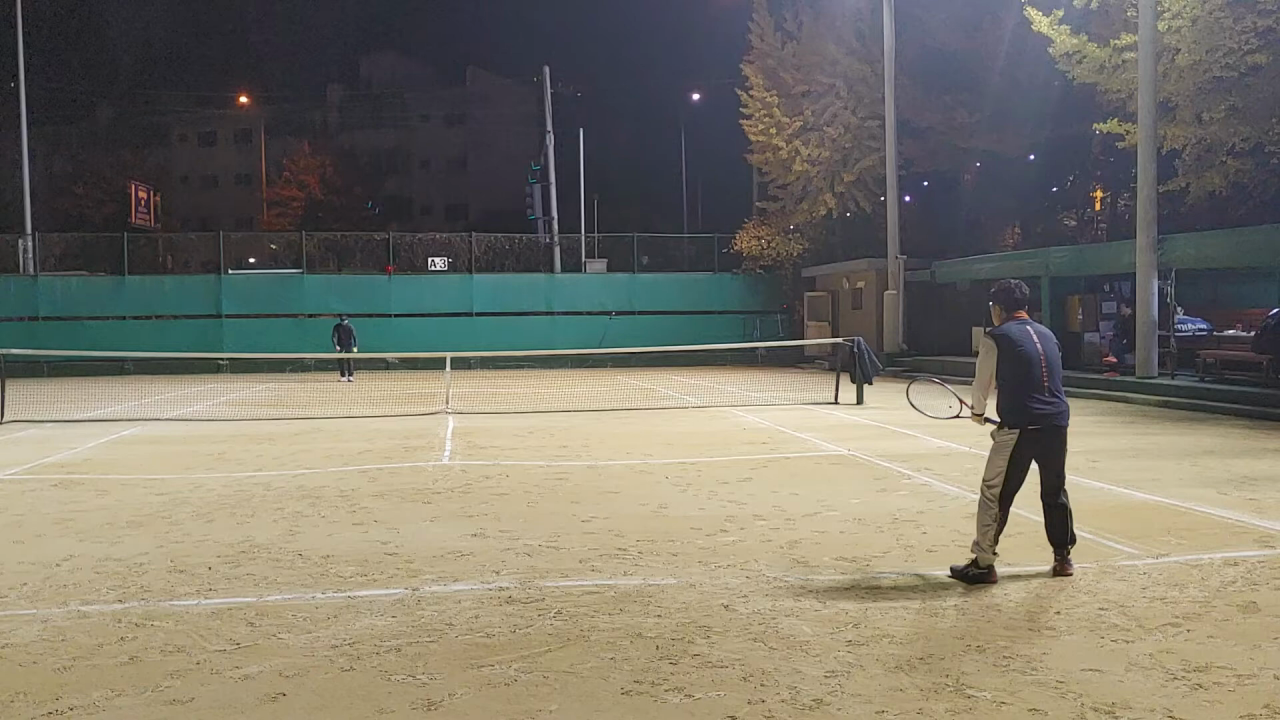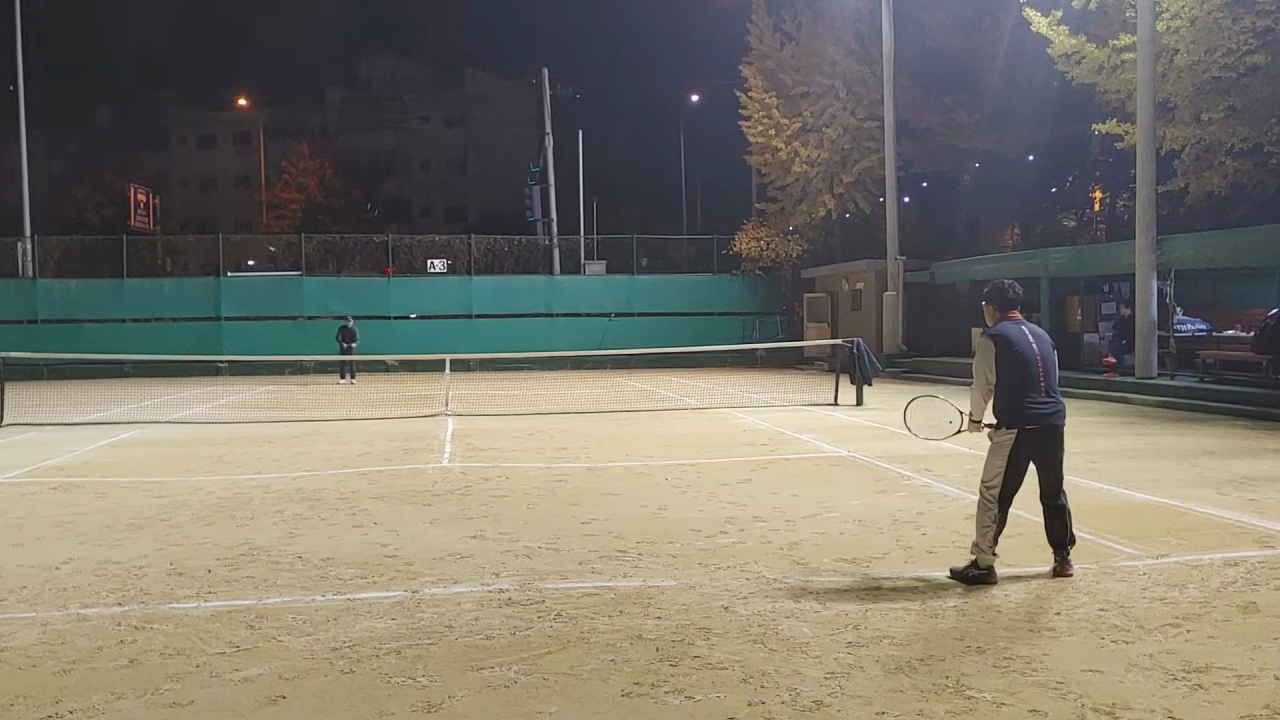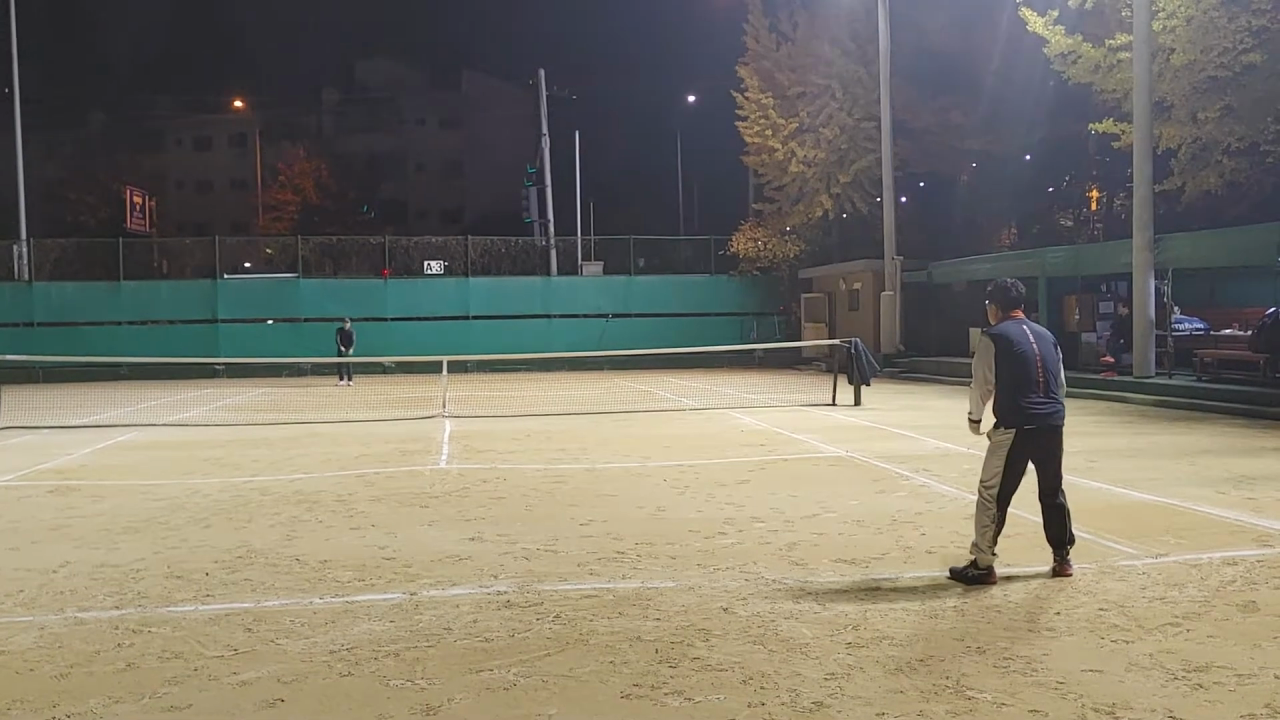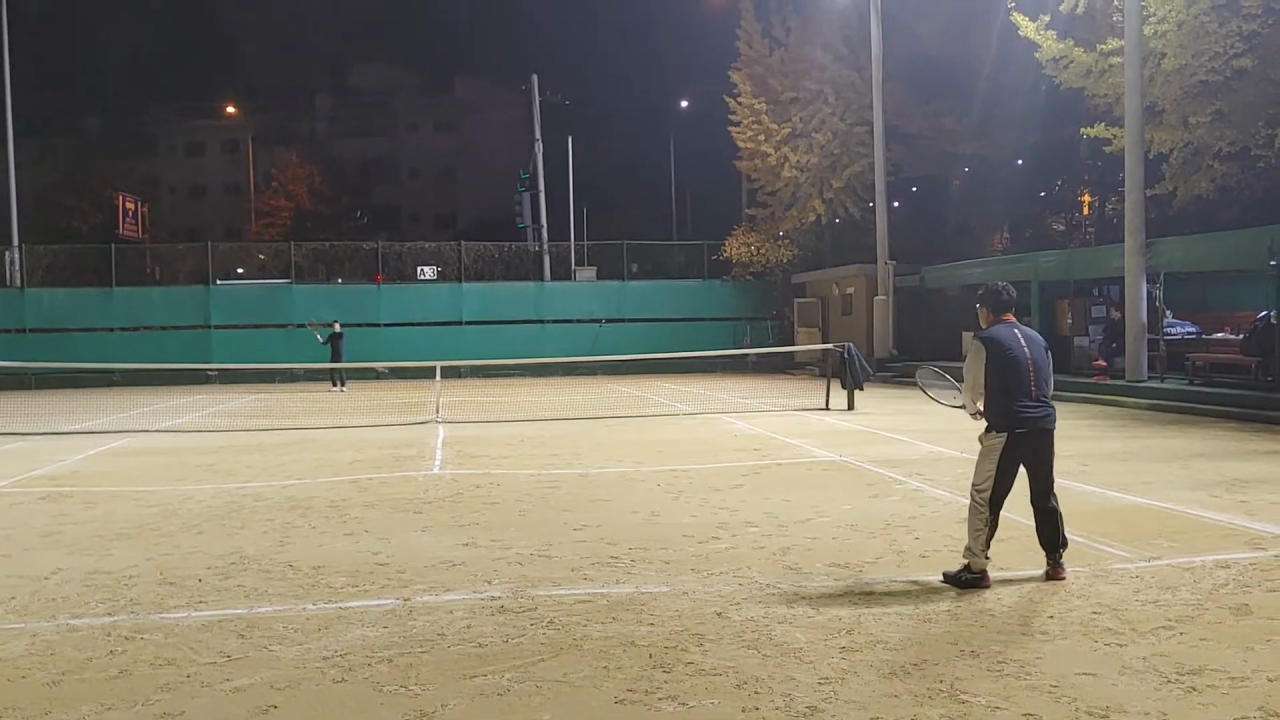
dt=0.7s
person 1, frame 1
left shoulder: (997, 338)
right shoulder: (1048, 335)
left elbow: (983, 383)
left wrist: (978, 411)
left hip: (1020, 427)
right hip: (1056, 422)
left knee: (995, 495)
right knee: (1055, 491)
left ankle: (983, 564)
right ankle: (1063, 557)
person 1, frame 2
left shoulder: (993, 337)
right shoulder: (1041, 335)
left elbow: (983, 385)
right elbow: (1051, 380)
left wrist: (975, 418)
left hip: (1017, 427)
right hip: (1053, 422)
left knee: (994, 496)
right knee: (1053, 492)
left ankle: (983, 565)
right ankle: (1063, 558)
person 1, frame 3
left shoulder: (993, 337)
right shoulder: (1046, 335)
left elbow: (983, 384)
right elbow: (1061, 384)
left wrist: (975, 417)
left hip: (1015, 427)
right hip: (1052, 423)
left knee: (992, 495)
right knee: (1052, 492)
left ankle: (982, 564)
right ankle: (1062, 558)
person 1, frame 4
left shoulder: (986, 340)
right shoulder: (1036, 338)
left elbow: (972, 386)
right elbow: (1047, 385)
left wrist: (973, 408)
left hip: (1007, 430)
right hip: (1043, 425)
left knee: (985, 498)
right knee: (1044, 495)
left ankle: (976, 568)
right ankle: (1056, 561)
